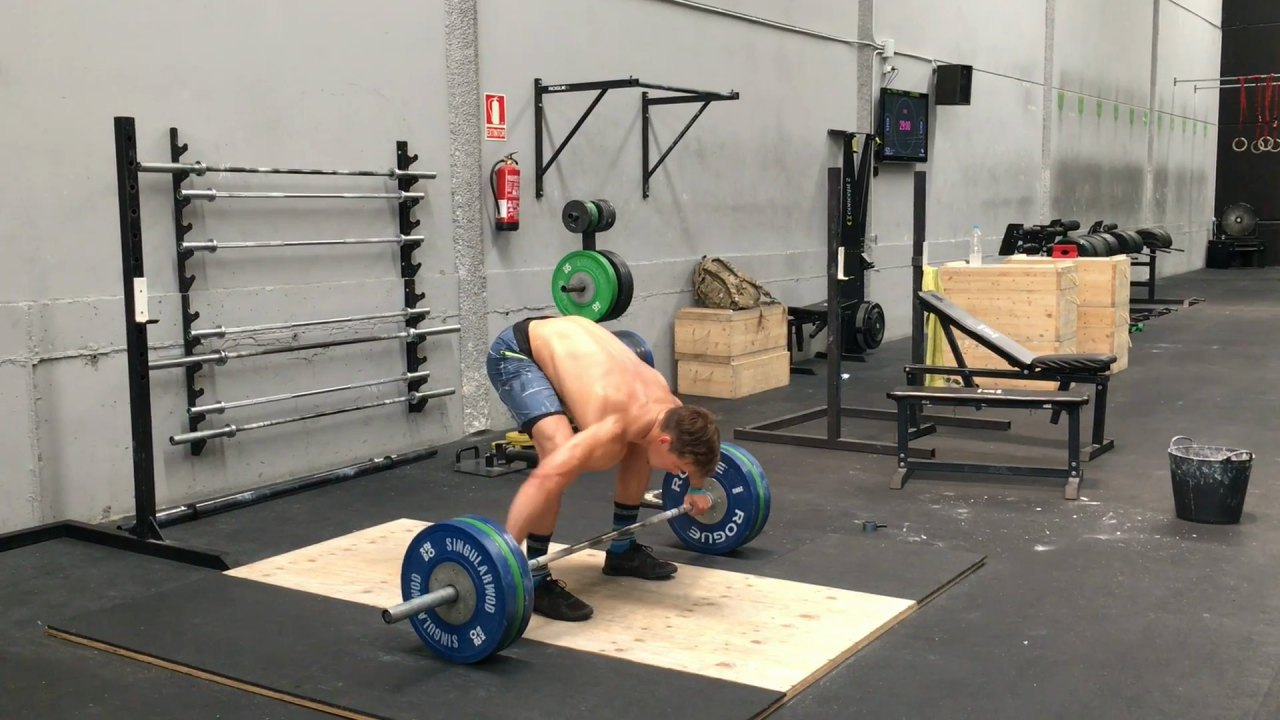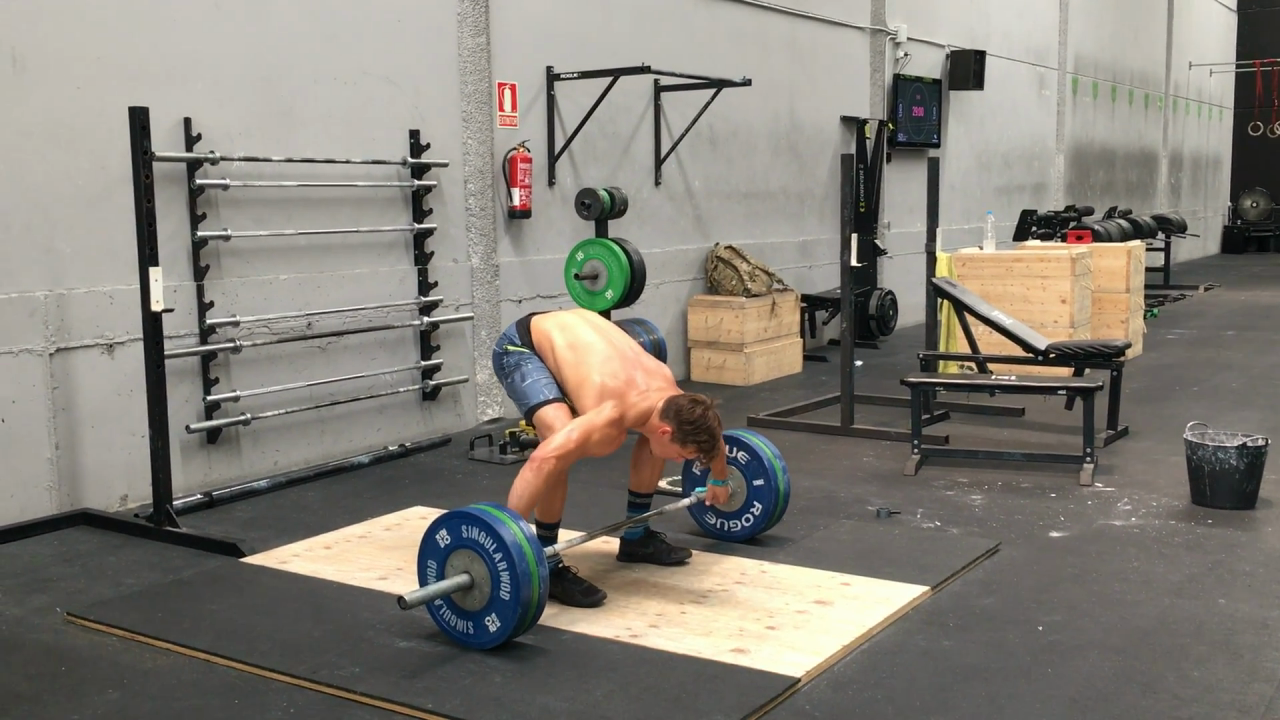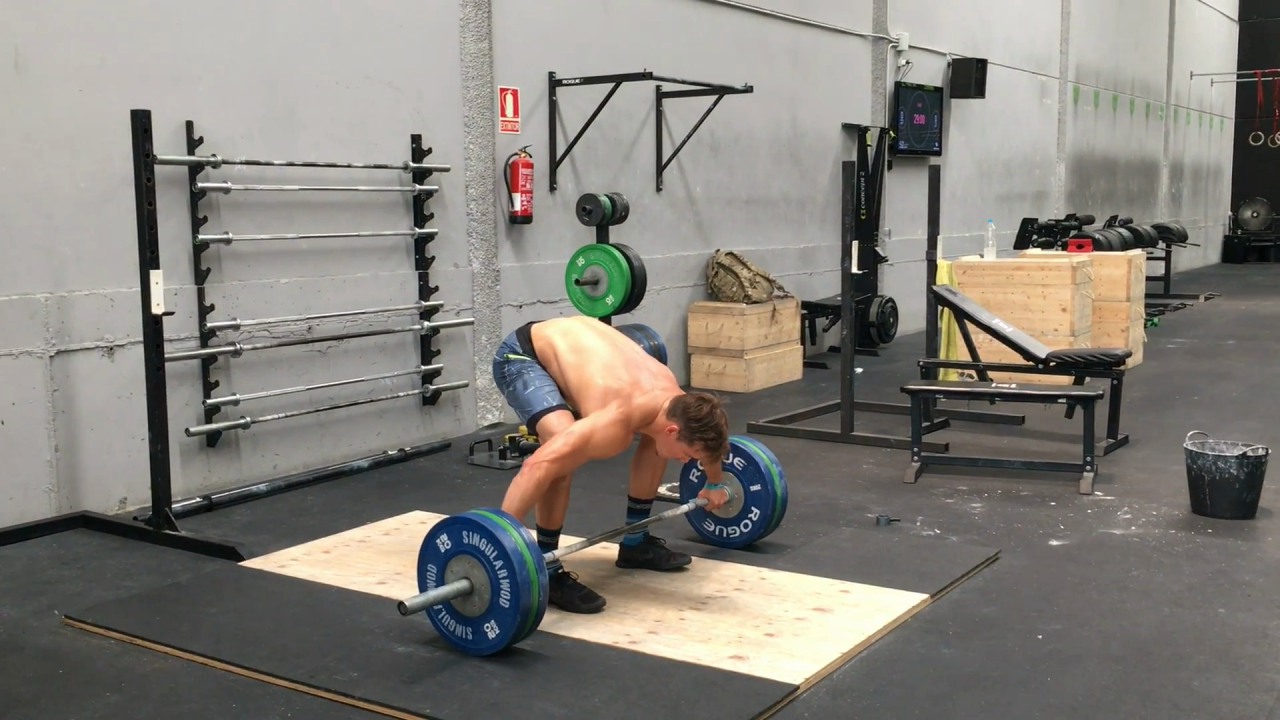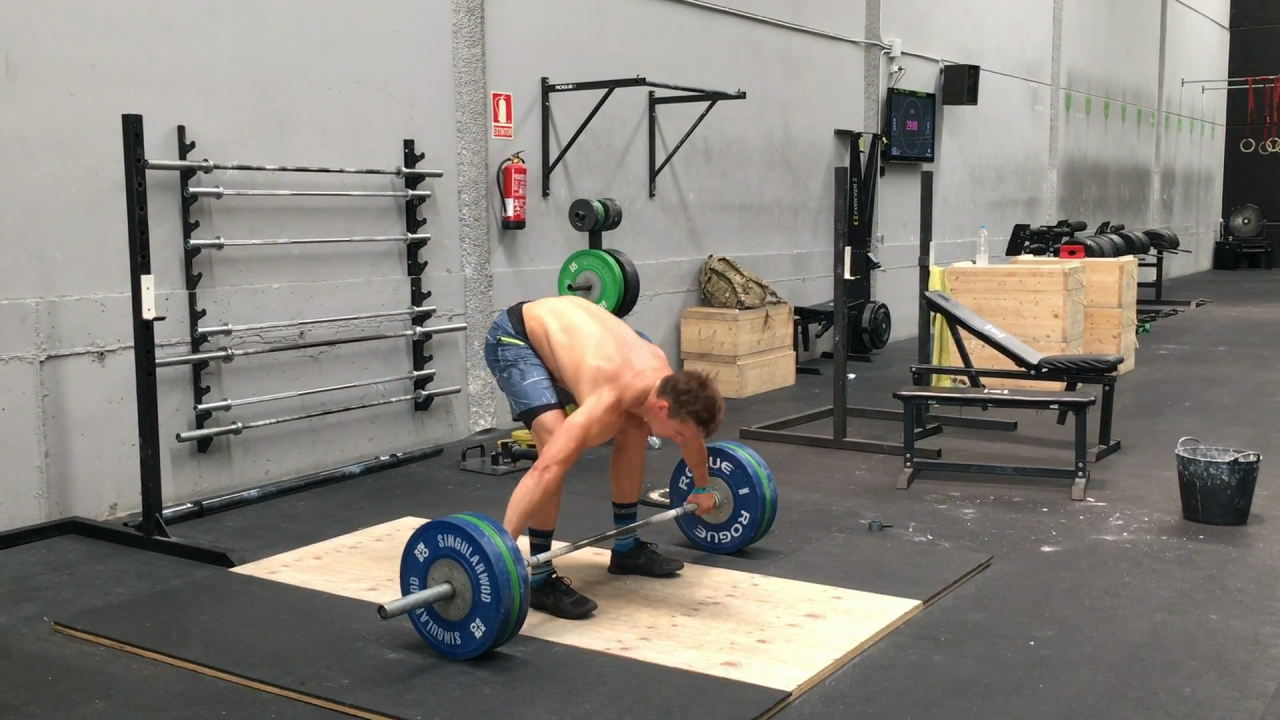
dt=1s
person 1, frame 1
left shoulder: (670, 410)
right shoulder: (612, 434)
left elbow: (692, 441)
right elbow: (543, 479)
left wrist: (696, 489)
right hip: (515, 352)
right knee: (559, 449)
left ankle: (621, 550)
right ankle: (535, 581)
person 1, frame 2
left shoulder: (674, 403)
right shoulder: (612, 420)
left elbow: (711, 436)
right elbow: (541, 461)
left wrist: (719, 481)
right hip: (521, 347)
right knee: (559, 435)
left ankle: (636, 538)
right ankle: (547, 568)
person 1, frame 3
left shoulder: (677, 403)
right shoulder: (616, 424)
left elbow: (706, 434)
right elbow: (537, 466)
left wrist: (714, 485)
right hip: (521, 356)
left knee: (655, 441)
right knee: (562, 458)
left ankle: (635, 543)
right ankle: (547, 573)
person 1, frame 4
left shoulder: (666, 382)
right shoulder: (609, 404)
left elbow: (693, 435)
right elbow: (546, 469)
left wrist: (702, 488)
left hip: (561, 327)
right hip: (514, 338)
left knee: (633, 432)
right knee: (555, 437)
left ankle: (626, 548)
right ankle: (540, 579)
